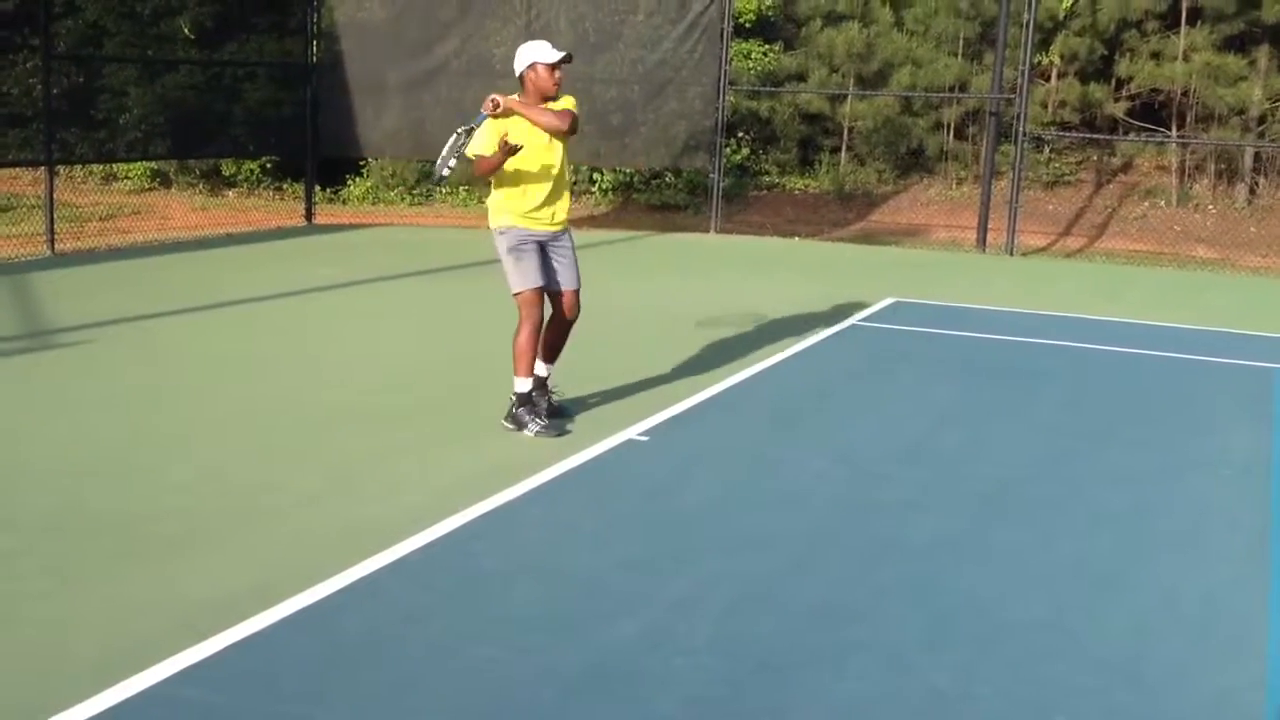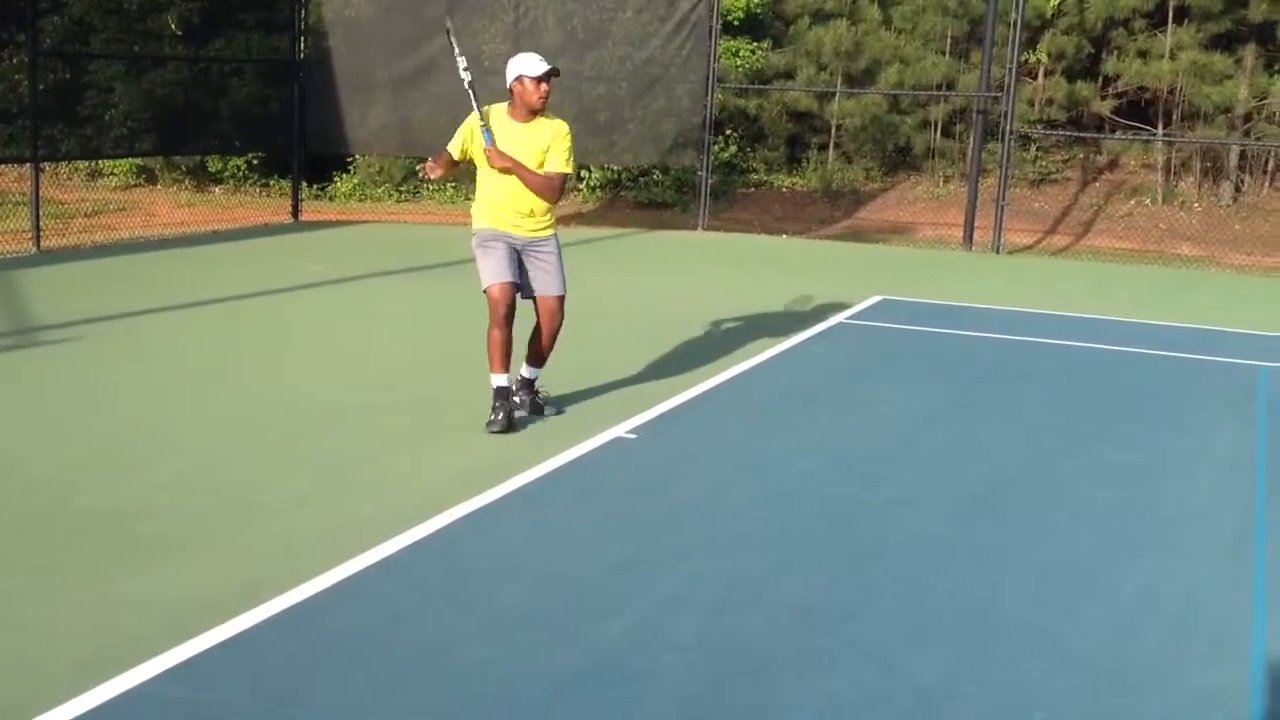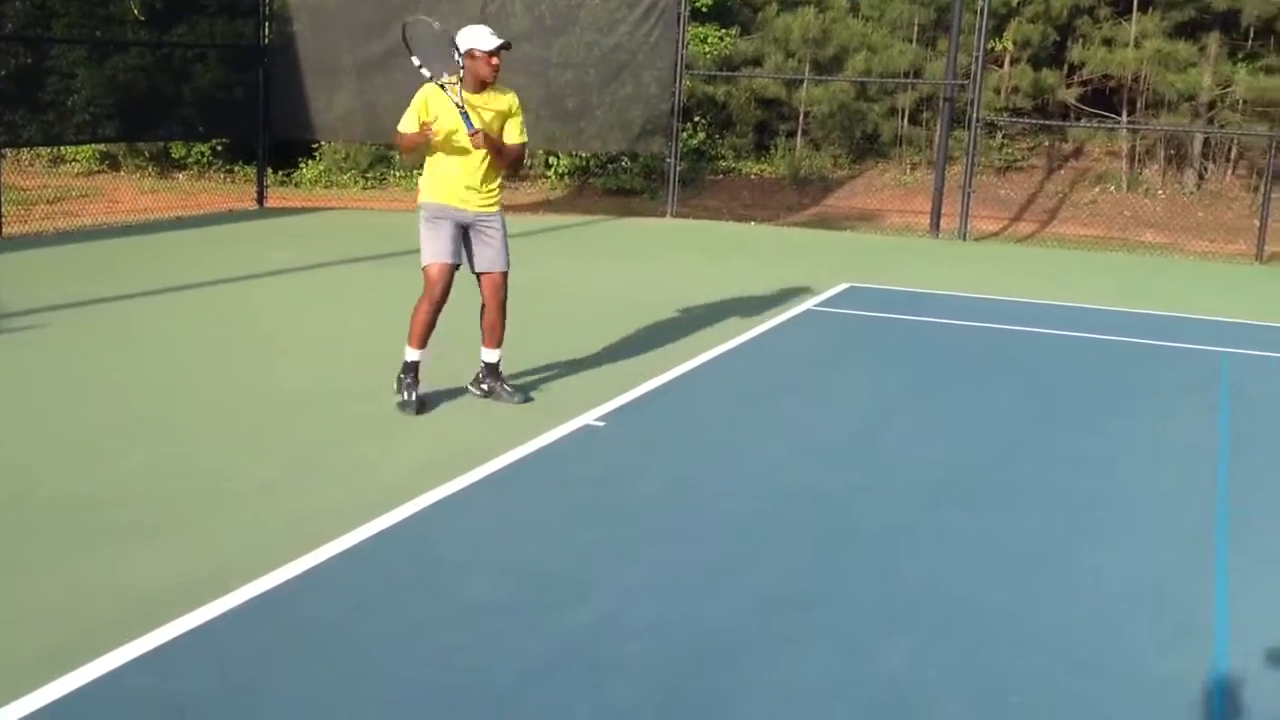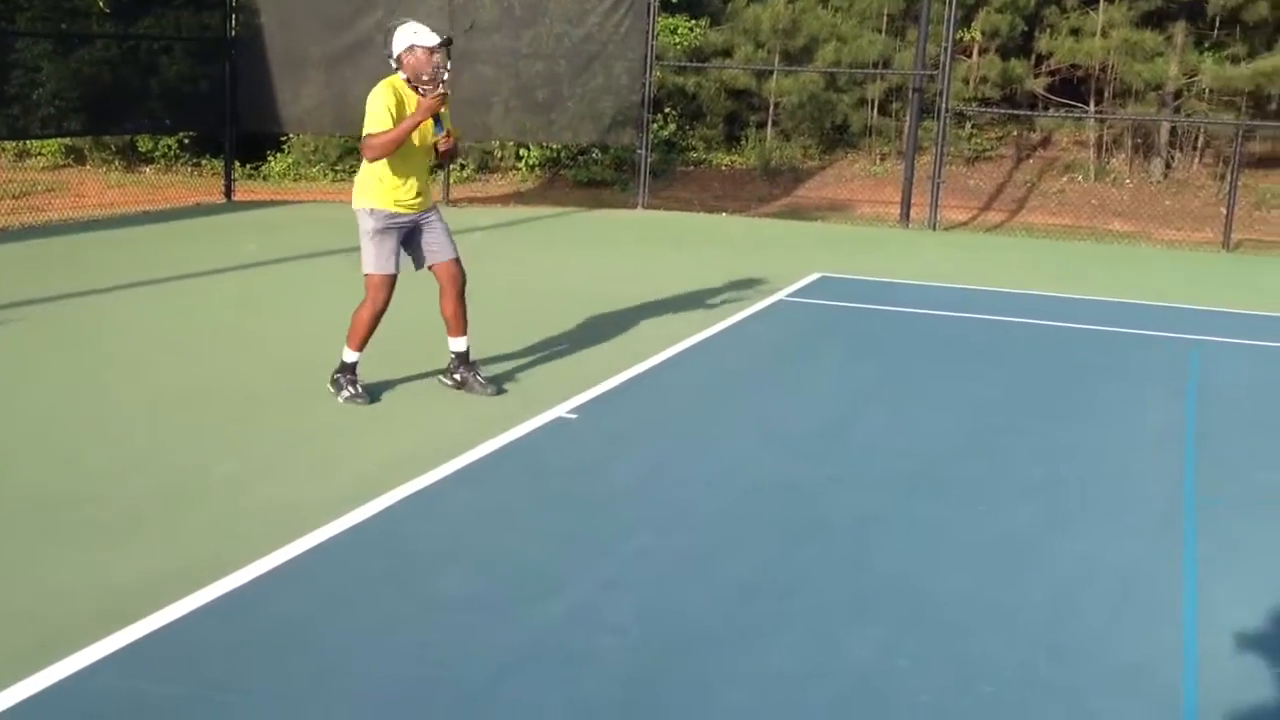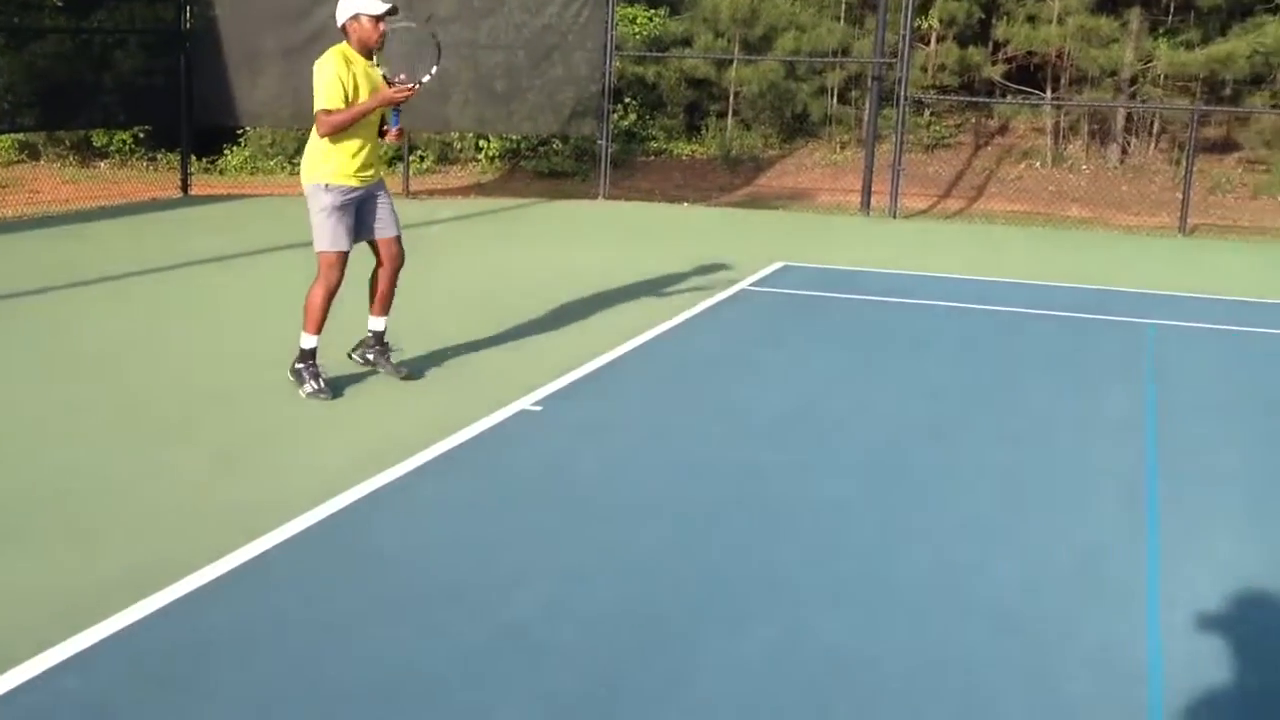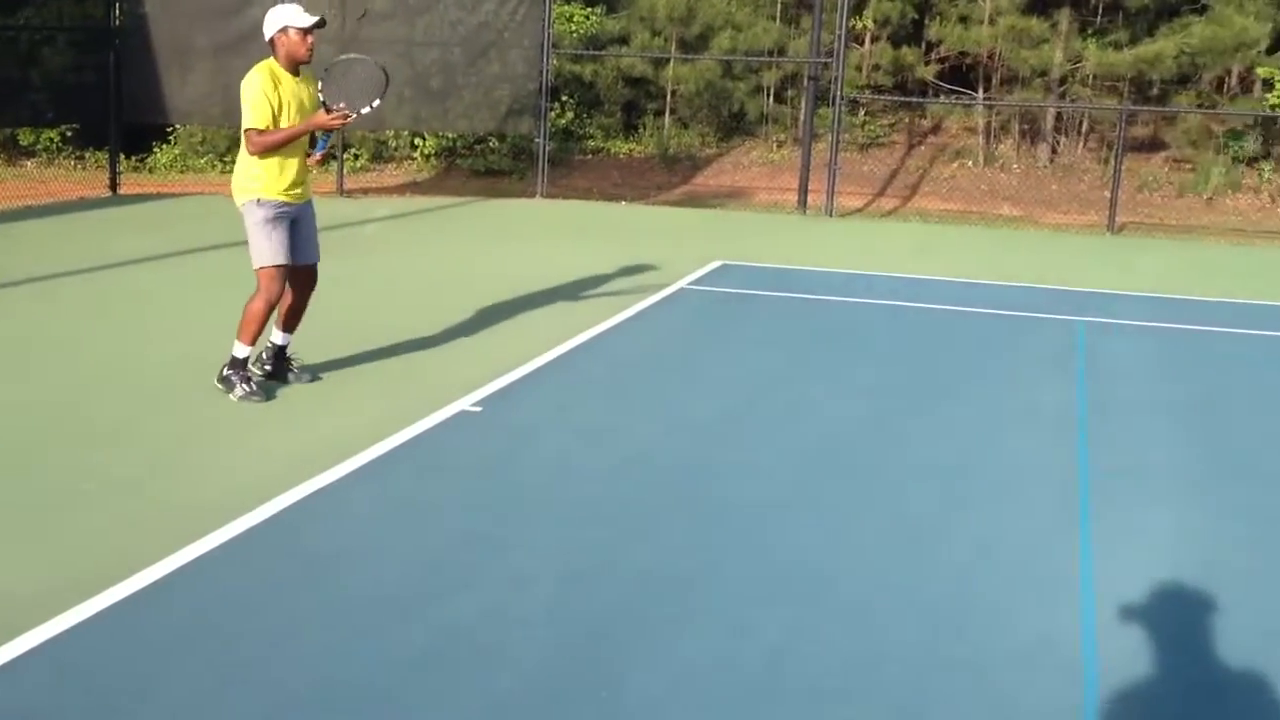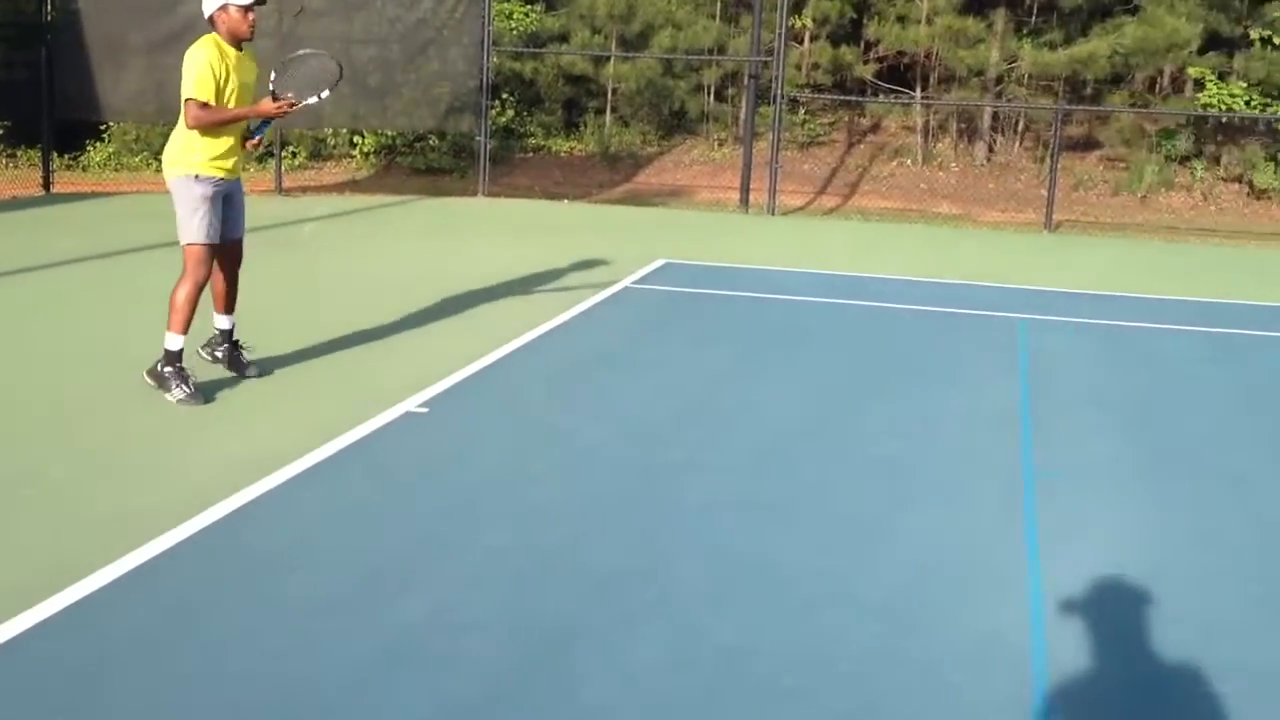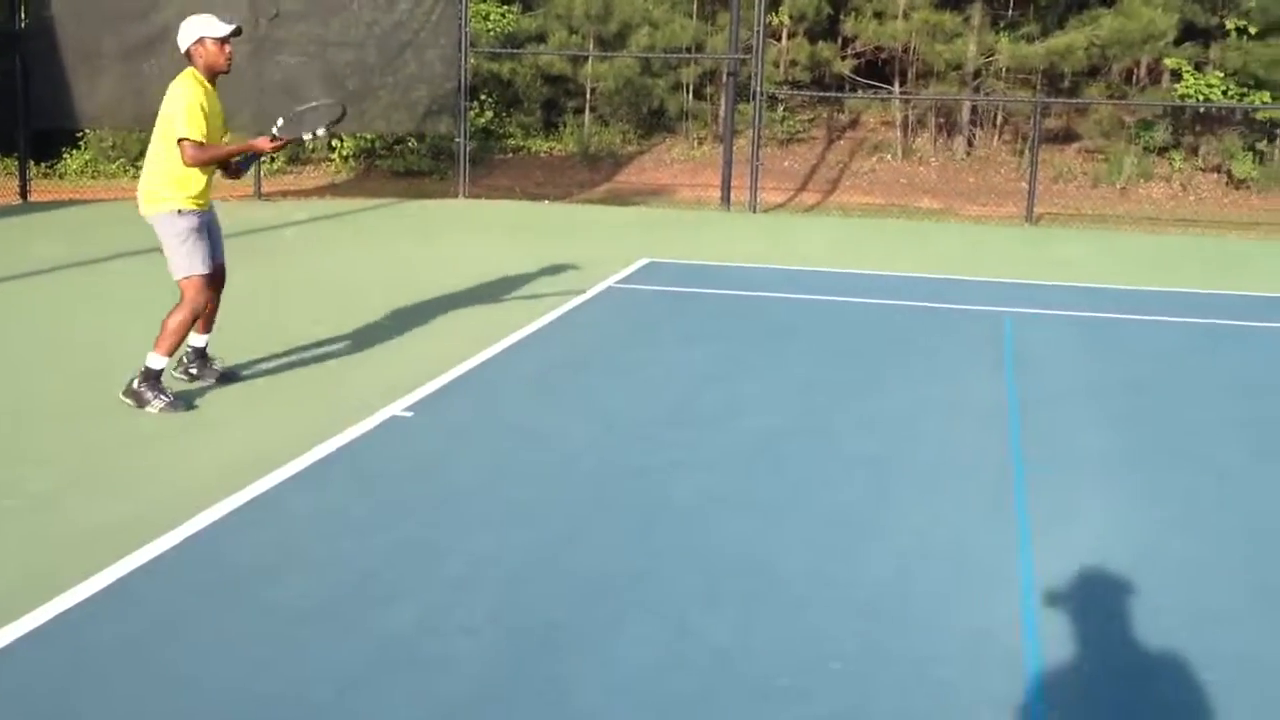
dt=0.2s
person 1, frame 1
left shoulder: (563, 107)
right shoulder: (498, 115)
left elbow: (566, 126)
right elbow: (480, 169)
left wrist: (516, 104)
right wrist: (497, 156)
left hip: (556, 227)
right hip: (513, 225)
left knee: (568, 310)
right knee: (532, 313)
left ankle: (538, 385)
right ankle: (520, 405)
person 1, frame 2
left shoulder: (557, 131)
right shoulder: (482, 119)
left elbow: (555, 192)
right elbow: (450, 153)
left wrist: (511, 164)
right wrist: (438, 165)
left hip: (540, 235)
right hip: (493, 230)
left knee: (552, 318)
right knee: (502, 308)
left ankle: (525, 388)
right ankle: (501, 400)
person 1, frame 3
left shoulder: (507, 101)
right shoulder: (433, 93)
left elbow: (518, 161)
right elbow: (403, 142)
left wrist: (494, 146)
right wrist: (416, 139)
left hip: (486, 209)
right hip: (440, 204)
left knee: (495, 293)
right knee: (436, 288)
left ankle: (489, 375)
right ankle: (408, 374)
person 1, frame 4
left shoulder: (436, 95)
right shoulder: (385, 94)
left elbow: (437, 154)
right elbow: (371, 151)
left wrist: (446, 145)
right wrist: (417, 117)
left hip: (421, 206)
right hip: (380, 207)
left knee: (454, 279)
right knee: (379, 295)
left ankle: (460, 366)
right ankle: (345, 372)
person 1, frame 5
left shoulder: (375, 66)
right shoulder: (332, 64)
right elbow: (325, 126)
left wrist: (389, 130)
right wrist: (378, 101)
left hip: (369, 179)
right hip: (330, 181)
left knee: (392, 257)
right knee: (331, 273)
left ankle: (373, 345)
right ankle: (304, 362)
person 1, frame 6
left shoulder: (306, 82)
right shoulder: (260, 80)
right elbow: (255, 144)
left wrist: (314, 153)
right wrist: (312, 124)
left hip: (297, 197)
right hip: (262, 196)
left knee: (304, 281)
right knee: (272, 288)
left ankle: (274, 356)
right ankle: (234, 369)
person 1, frame 7
left shoulder: (247, 60)
right shoulder: (204, 54)
right elbow: (195, 117)
left wrist: (249, 136)
right wrist: (256, 111)
left hip: (227, 173)
right hip: (194, 173)
left knee: (230, 258)
right knee: (197, 268)
left ankle: (223, 343)
right ankle: (168, 364)
person 1, frame 8
left shoulder: (208, 91)
right shoulder: (187, 91)
right elbow: (191, 154)
left wrist: (228, 165)
right wrist: (250, 147)
left hip: (195, 203)
right hip: (171, 204)
left knee: (214, 281)
right knee: (196, 297)
left ankle: (195, 360)
right ankle: (145, 381)
